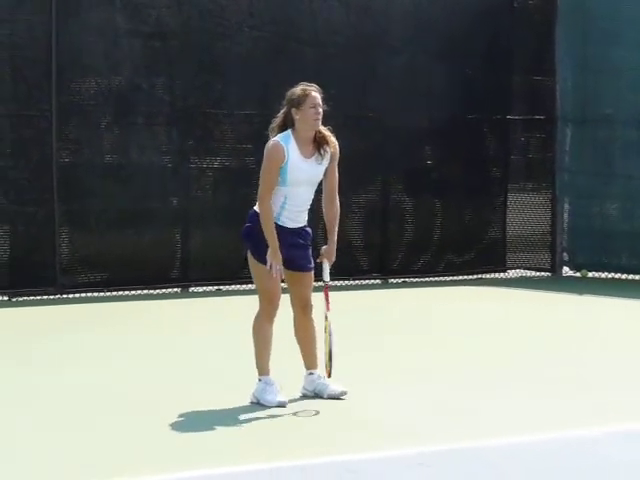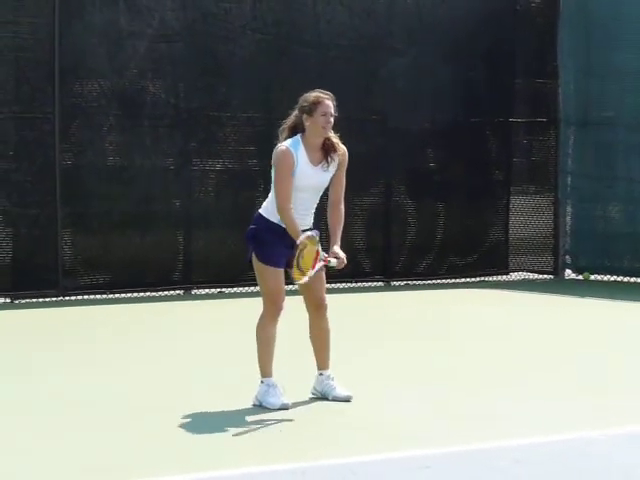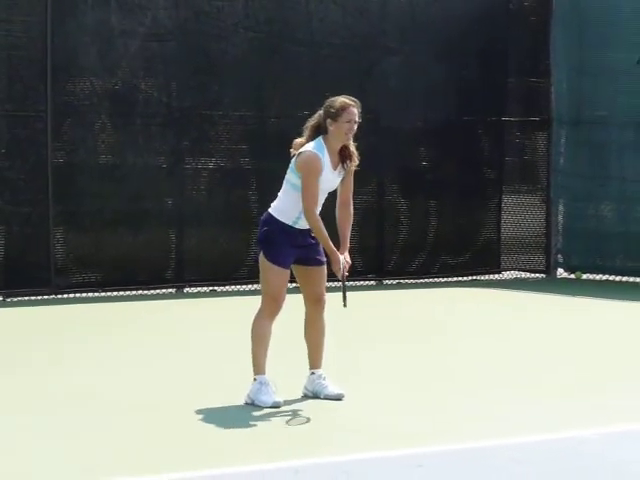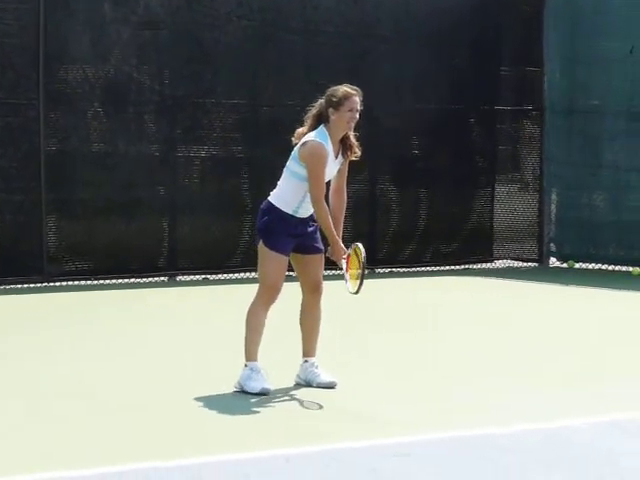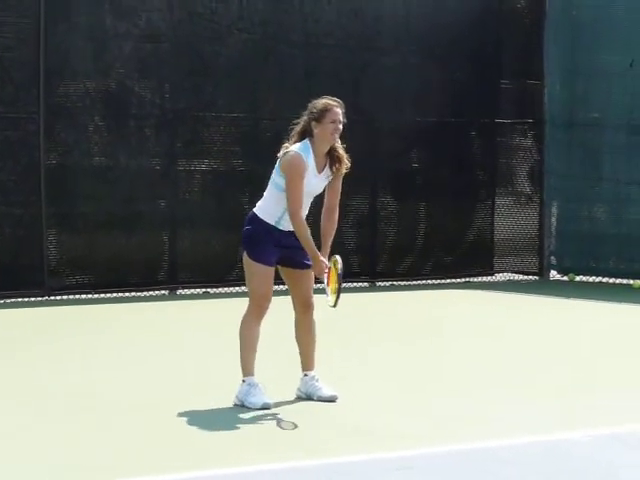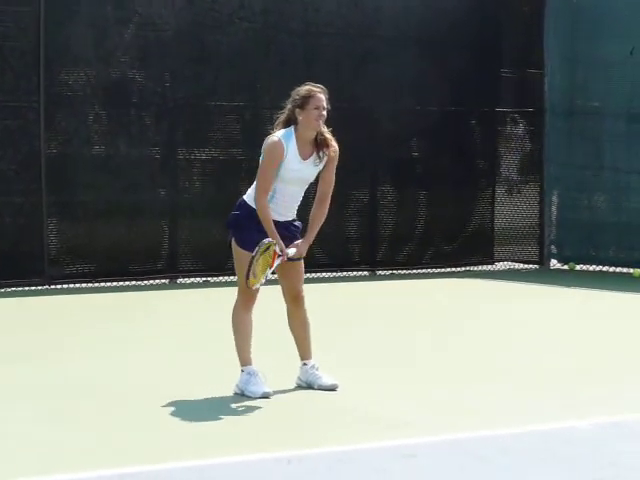
dt=0.4s
person 1, frame 1
left shoulder: (330, 147)
right shoulder: (278, 147)
left elbow: (331, 197)
right elbow: (264, 200)
left wrist: (332, 241)
right wrist: (273, 247)
left hip: (299, 232)
right hip: (266, 230)
left knee: (304, 306)
right knee: (269, 306)
left ankle: (313, 377)
right ankle: (264, 383)
person 1, frame 2
left shoulder: (339, 154)
right shoulder: (286, 152)
left elbow: (336, 204)
right elbow: (283, 208)
left wrist: (335, 244)
left hip: (305, 232)
right hip: (271, 231)
left knee: (319, 306)
right knee: (273, 307)
left ankle: (323, 378)
right ankle: (267, 385)
person 1, frame 3
left shoulder: (349, 157)
right shoulder: (311, 156)
left elbow: (345, 204)
right elbow: (310, 212)
left wrist: (345, 249)
right wrist: (332, 252)
left hip: (307, 233)
right hip: (279, 230)
left knee: (317, 304)
right knee: (272, 305)
left ankle: (315, 377)
right ankle: (259, 383)
person 1, frame 4
left shoulder: (346, 145)
right shoulder: (316, 146)
left elbow: (338, 193)
right elbow: (319, 201)
left wrist: (338, 238)
right wrist: (336, 243)
left hip: (305, 221)
right hip: (278, 218)
left knee: (314, 291)
right knee: (268, 292)
left ankle: (308, 366)
right ankle: (250, 369)
person 1, frame 5
left shoulder: (338, 160)
right shoulder: (296, 158)
left elbow: (331, 209)
right elbow: (295, 214)
left wrist: (324, 253)
right wrist: (315, 257)
left hip: (293, 235)
right hip: (263, 230)
left knee: (306, 307)
right knee: (258, 306)
left ankle: (308, 379)
right ankle: (248, 385)
person 1, frame 6
left shoulder: (329, 149)
right shoulder: (277, 143)
left elbow: (323, 198)
right elbow: (260, 198)
left wrist: (306, 240)
right wrist: (275, 241)
left hip: (287, 224)
right hip: (251, 219)
left knee: (296, 297)
right knee: (247, 295)
left ankle: (307, 368)
right ankle: (247, 374)
